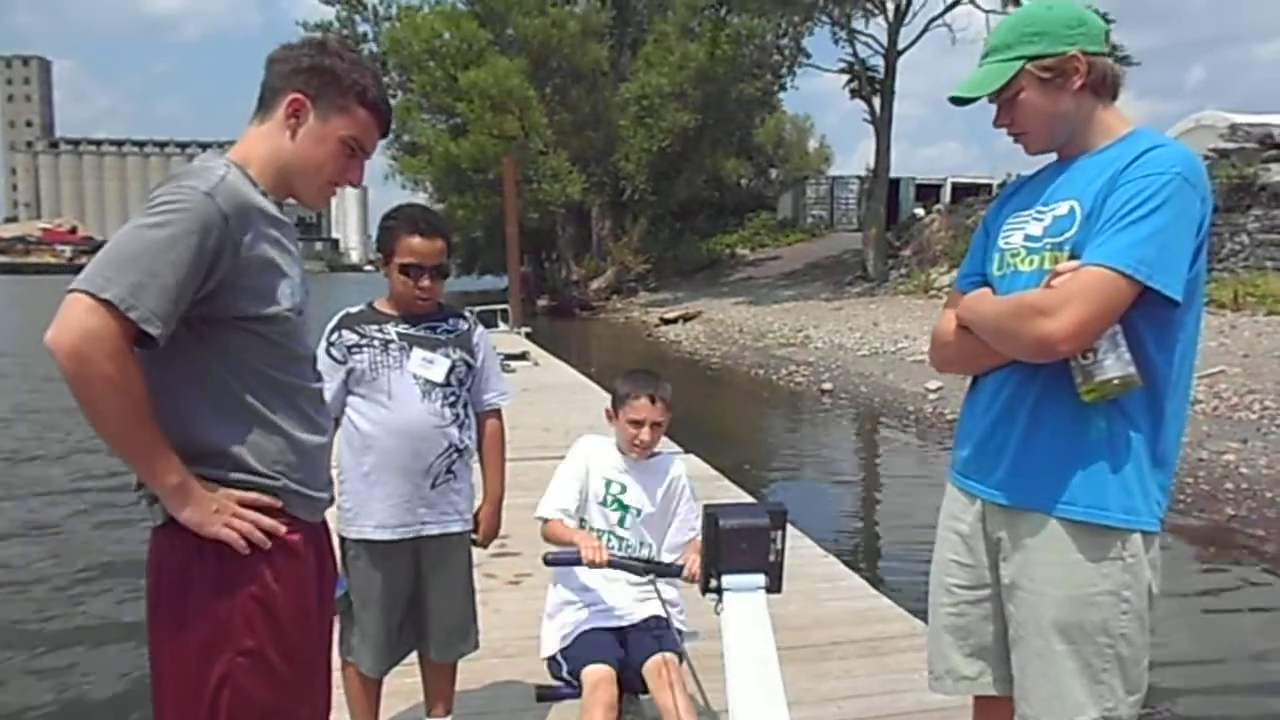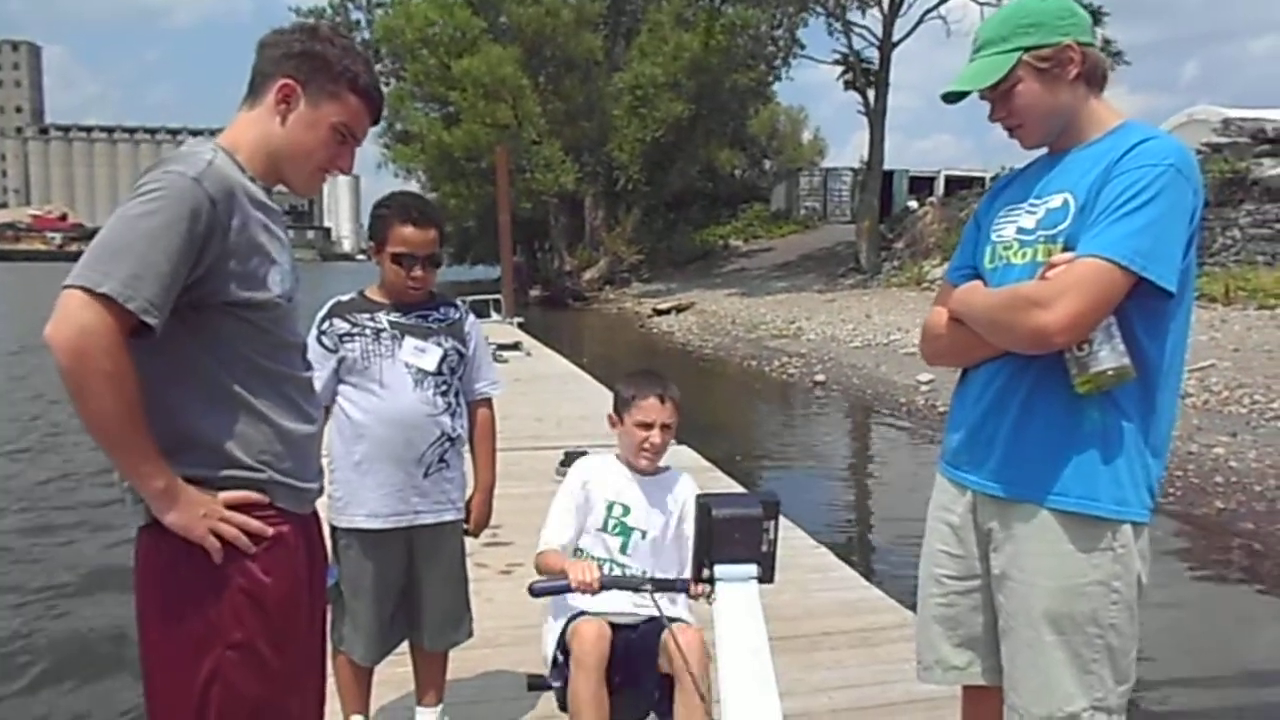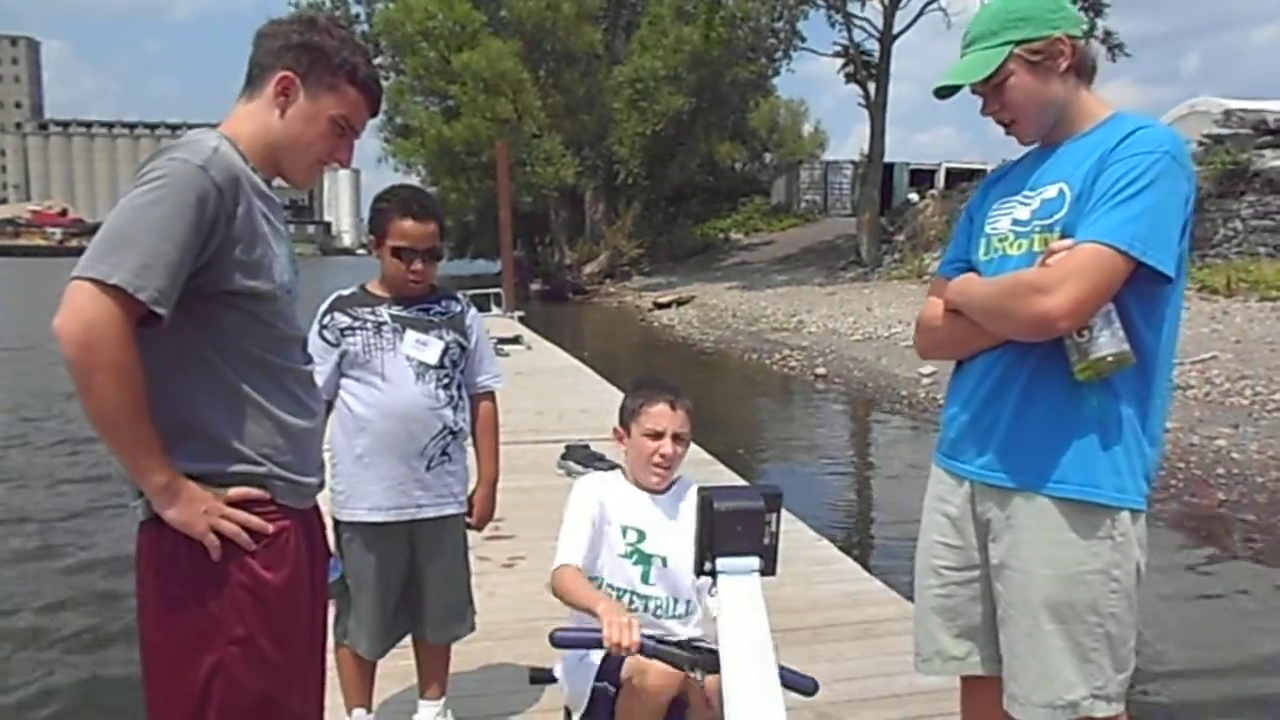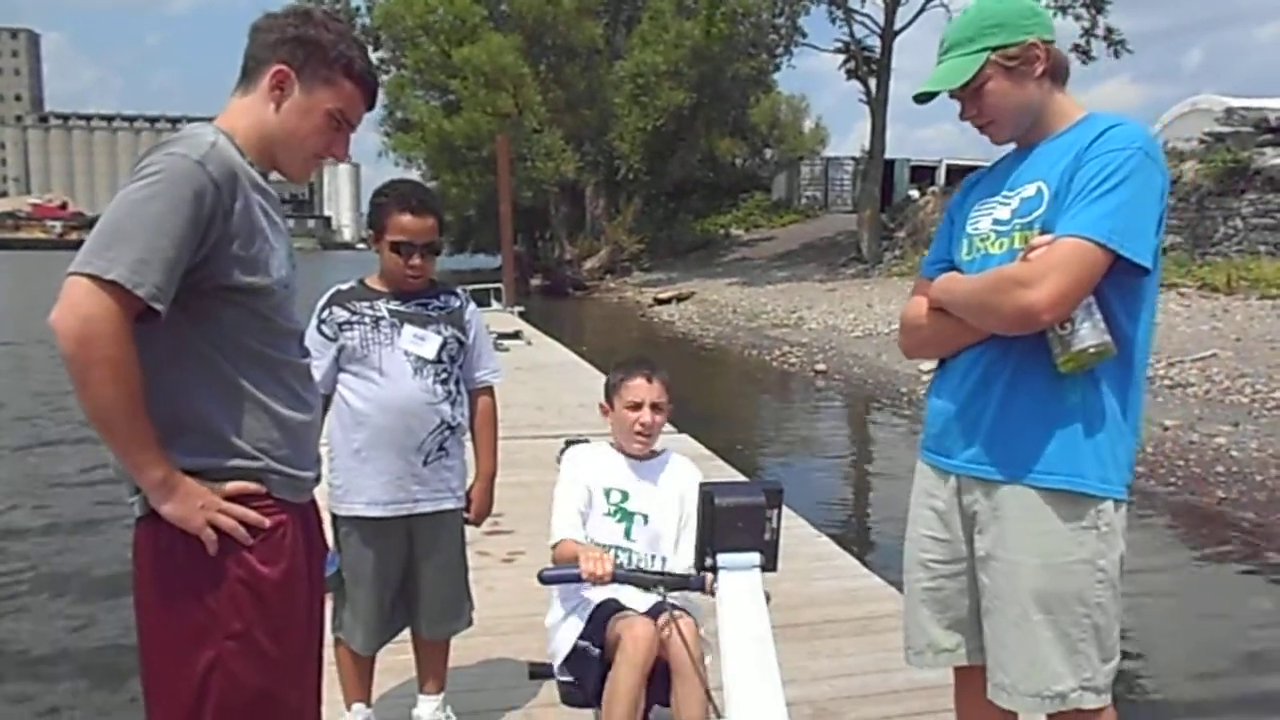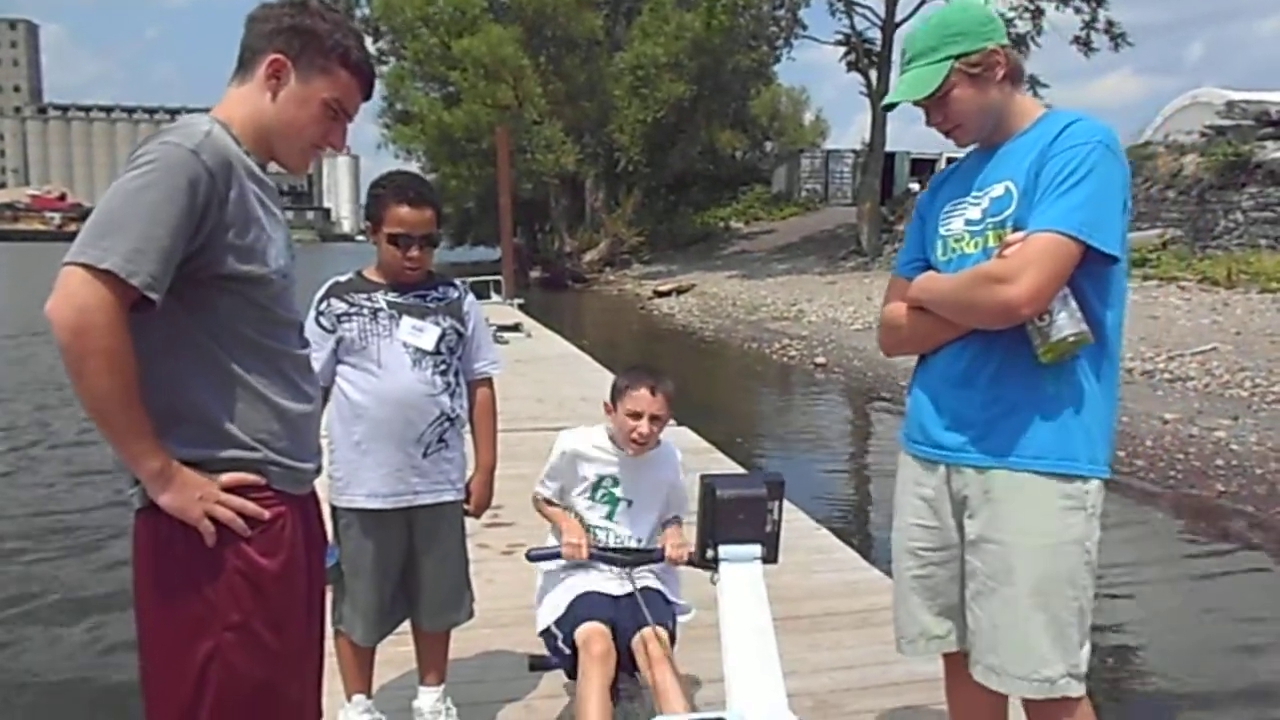
dt=0.4s
person 1, frame 1
left shoulder: (1159, 171)
right shoulder: (1017, 199)
left elbow: (1058, 326)
right elbow: (946, 347)
left wrist: (979, 308)
right wrist: (1025, 318)
left hip: (1083, 502)
right hip: (979, 485)
person 1, frame 2
left shoulder: (1152, 164)
right shoulder: (1008, 192)
left elbow: (1055, 317)
right elbow: (936, 339)
left wrist: (972, 300)
right wrist: (1021, 311)
left hip: (1072, 494)
right hip: (967, 476)
person 1, frame 3
left shoulder: (1145, 152)
right shoulder: (1000, 185)
left elbow: (1057, 304)
right elbow: (931, 333)
left wrist: (966, 290)
right wrist: (1019, 300)
left hip: (1070, 481)
right hip: (963, 466)
person 1, frame 4
left shoulder: (1118, 149)
right shoulder: (980, 187)
left elbow: (1038, 296)
right elbow: (915, 332)
left wrist: (950, 289)
right wrist: (999, 298)
left hip: (1053, 472)
right hip: (949, 460)
person 1, frame 5
left shoulder: (1079, 144)
right shoulder: (947, 186)
left elbow: (1019, 291)
right elbow: (894, 331)
left wrist: (931, 288)
right wrist: (979, 295)
left hip: (1036, 456)
right hip: (932, 449)
right knee: (962, 655)
person 2, frame 1
left shoulder: (263, 218)
right shoulder: (211, 199)
right elbow: (80, 336)
left wrist: (301, 539)
right wrist: (180, 491)
left hip: (287, 538)
right hip: (237, 551)
person 2, frame 2
left shoulder: (252, 203)
right shoulder: (198, 184)
right elbow: (77, 331)
left wrist: (293, 524)
right wrist: (165, 493)
left hip: (281, 528)
right hip: (230, 542)
person 2, frame 3
left shoulder: (251, 193)
right shoulder: (200, 172)
right elbow: (86, 323)
left wrist: (293, 517)
right wrist: (166, 488)
left hip: (281, 522)
right hip: (231, 535)
person 2, frame 4
left shoulder: (248, 186)
right shoulder: (196, 167)
right elbow: (82, 318)
left wrist: (293, 516)
right wrist: (163, 483)
left hip: (277, 518)
right hip: (226, 531)
person 2, frame 5
left shoulder: (247, 178)
right shoulder: (192, 156)
right elbow: (77, 307)
left wrist: (293, 500)
right wrist: (160, 473)
left hip: (277, 509)
right hip: (227, 521)
person 3, frame 1
left shoulder: (466, 333)
right shoulder: (348, 331)
left elbow: (488, 417)
left wrist: (493, 498)
left hip: (446, 514)
right hip: (371, 517)
left knee: (443, 632)
right knee: (365, 638)
person 3, frame 2
left shoulder: (457, 322)
right shoulder: (339, 320)
left elbow: (480, 406)
left wrist: (484, 488)
left hip: (438, 503)
right hip: (362, 506)
left knee: (434, 620)
right knee: (356, 625)
person 3, frame 3
left shoulder: (458, 314)
right shoulder: (341, 314)
left elbow: (482, 399)
left wrist: (487, 481)
left hip: (440, 496)
right hip: (364, 499)
left knee: (436, 613)
right knee: (359, 617)
person 3, frame 4
left shoulder: (458, 310)
right shoulder: (339, 308)
left elbow: (481, 394)
left wrist: (485, 476)
left hip: (439, 492)
right hip: (362, 494)
left knee: (435, 608)
right knee: (358, 612)
person 3, frame 5
left shoulder: (456, 301)
right shoulder: (338, 300)
left elbow: (479, 385)
left wrist: (485, 468)
left hip: (439, 484)
right hip: (362, 487)
left knee: (436, 600)
right knee: (357, 605)
person 4, frame 1
left shoulder: (672, 472)
right shoulder: (588, 452)
left elbow: (690, 538)
right elbow: (550, 526)
left wrist: (696, 555)
right wrist: (581, 536)
left hip: (649, 603)
right hip: (585, 604)
left knee: (666, 675)
right knee: (601, 686)
person 4, frame 2
left shoulder: (682, 488)
right shoulder: (589, 473)
left elbow: (696, 564)
right elbow: (545, 557)
right wrist: (572, 564)
left hip: (656, 617)
right hip: (586, 611)
left knee: (689, 643)
right knee: (591, 636)
person 4, frame 3
left shoulder: (698, 504)
right shoulder: (596, 492)
right elbow: (562, 576)
right wrist: (605, 607)
right hip: (606, 655)
left knee: (709, 684)
right knee: (657, 672)
person 4, frame 4
left shoulder: (683, 472)
right shoulder: (582, 459)
left elbow: (696, 556)
right elbow: (561, 550)
right wrist: (584, 553)
left hip: (660, 603)
right hip: (592, 604)
left knee: (683, 632)
right knee: (639, 633)
person 4, frame 5
left shoulder: (669, 460)
right shoulder: (575, 446)
right elbow: (543, 499)
left wrist: (674, 533)
right wrist: (567, 523)
left hip: (643, 579)
right hip: (578, 577)
left knee: (655, 649)
right knee: (597, 648)
